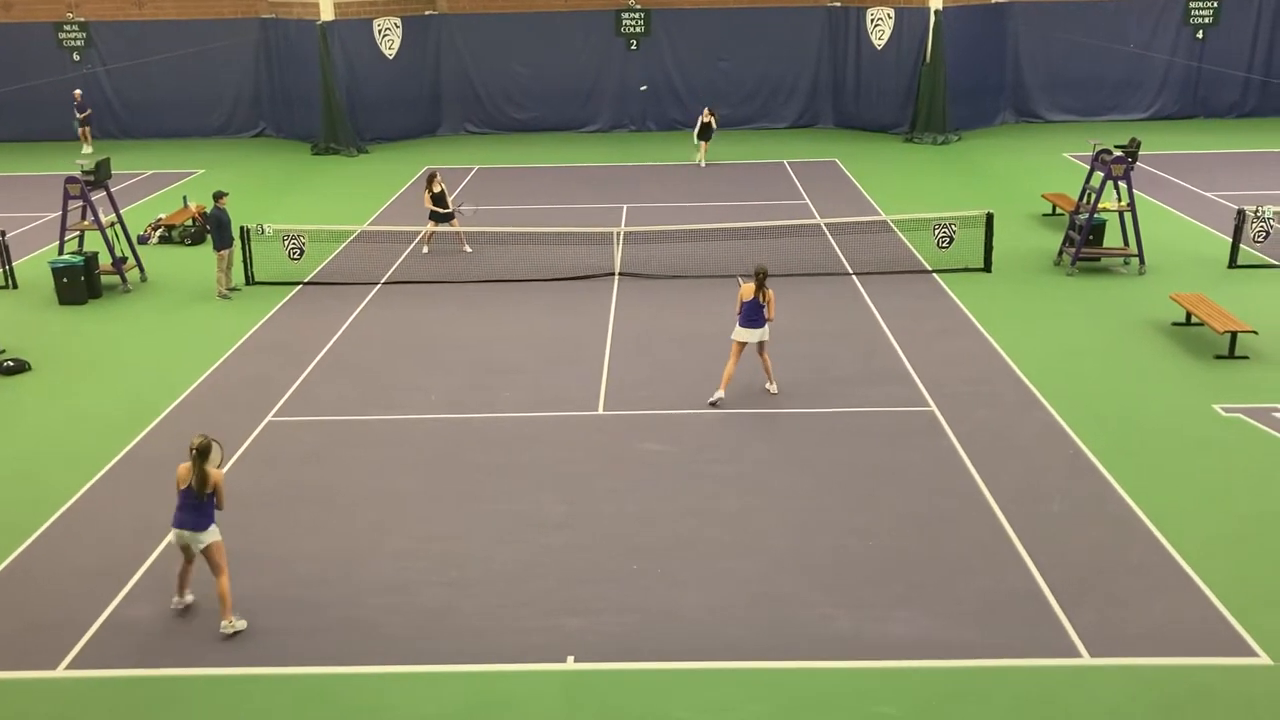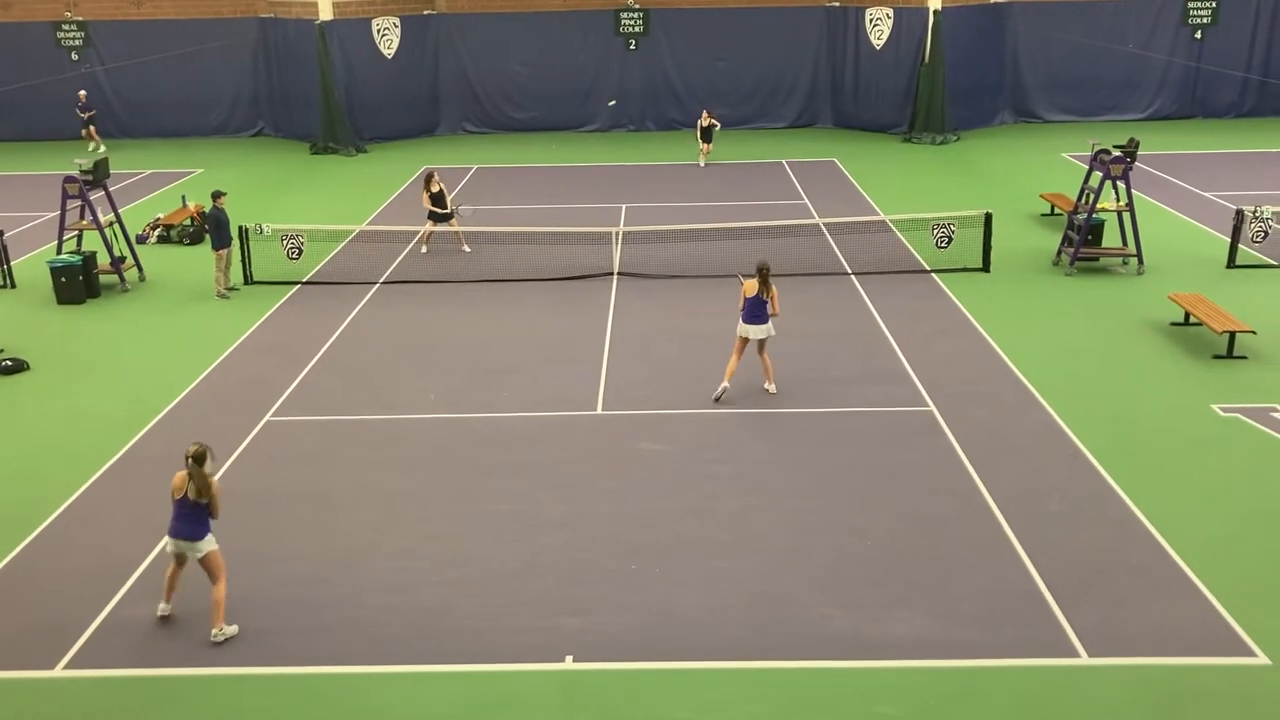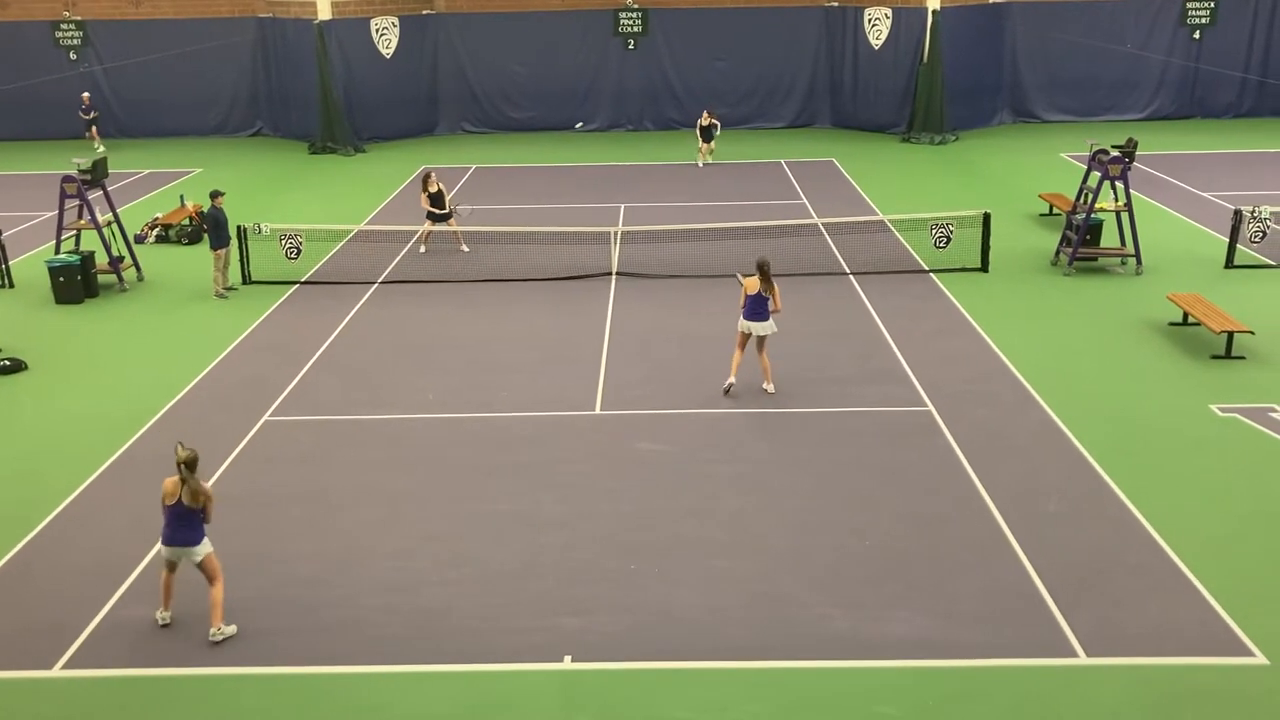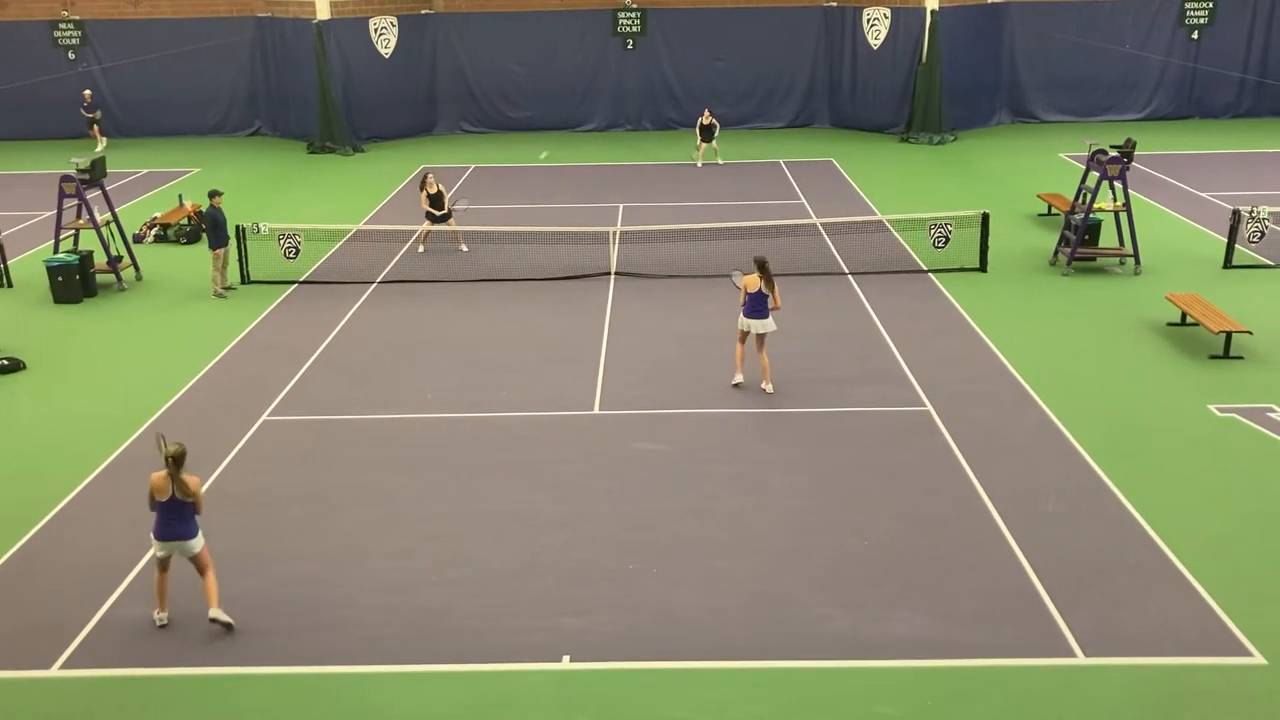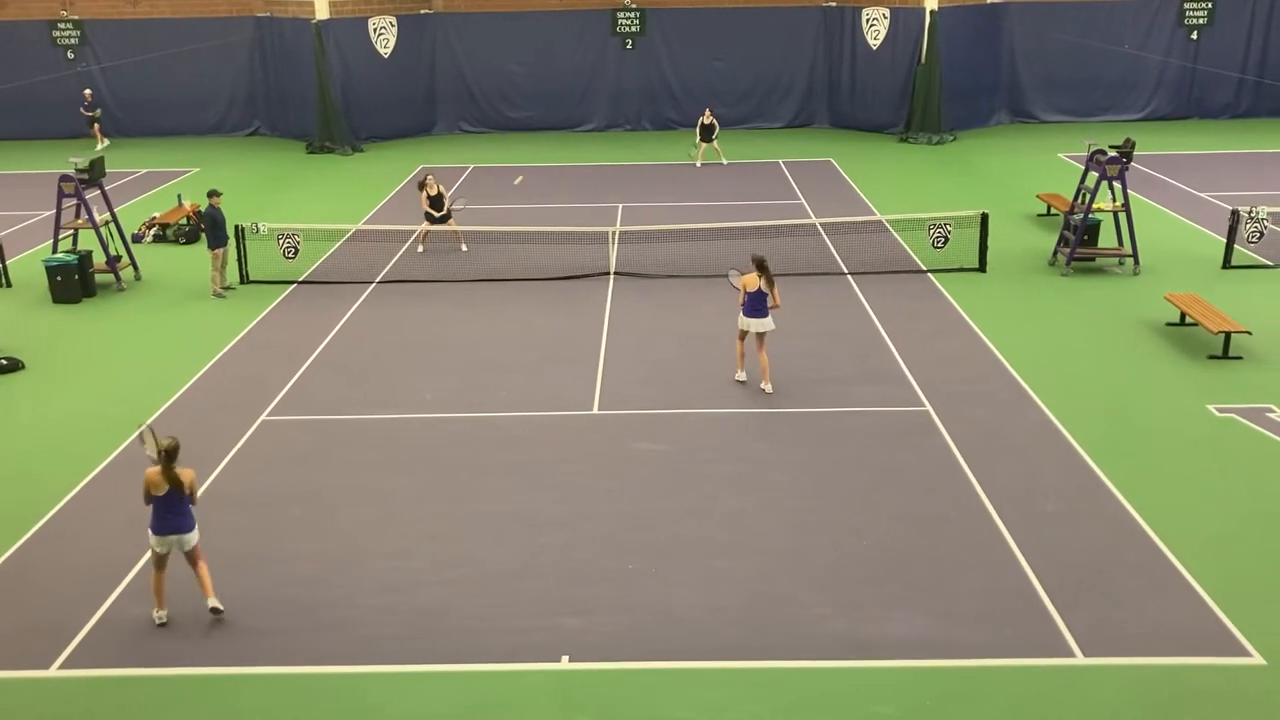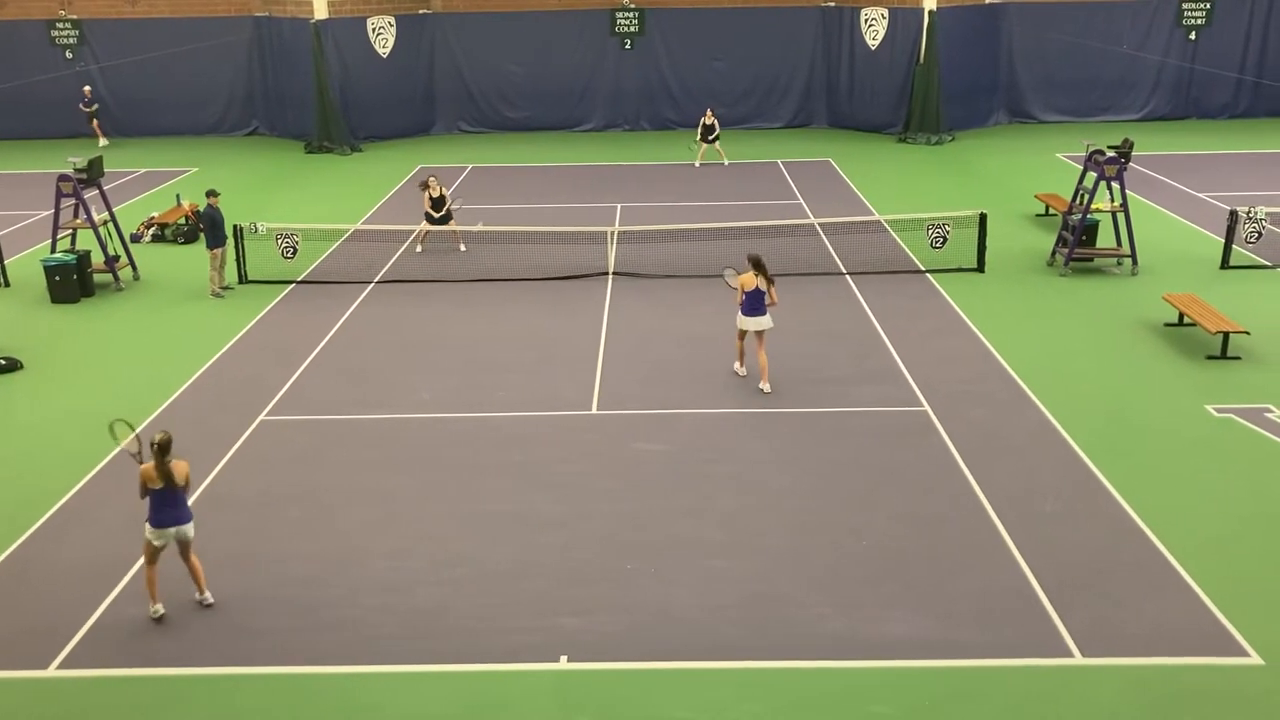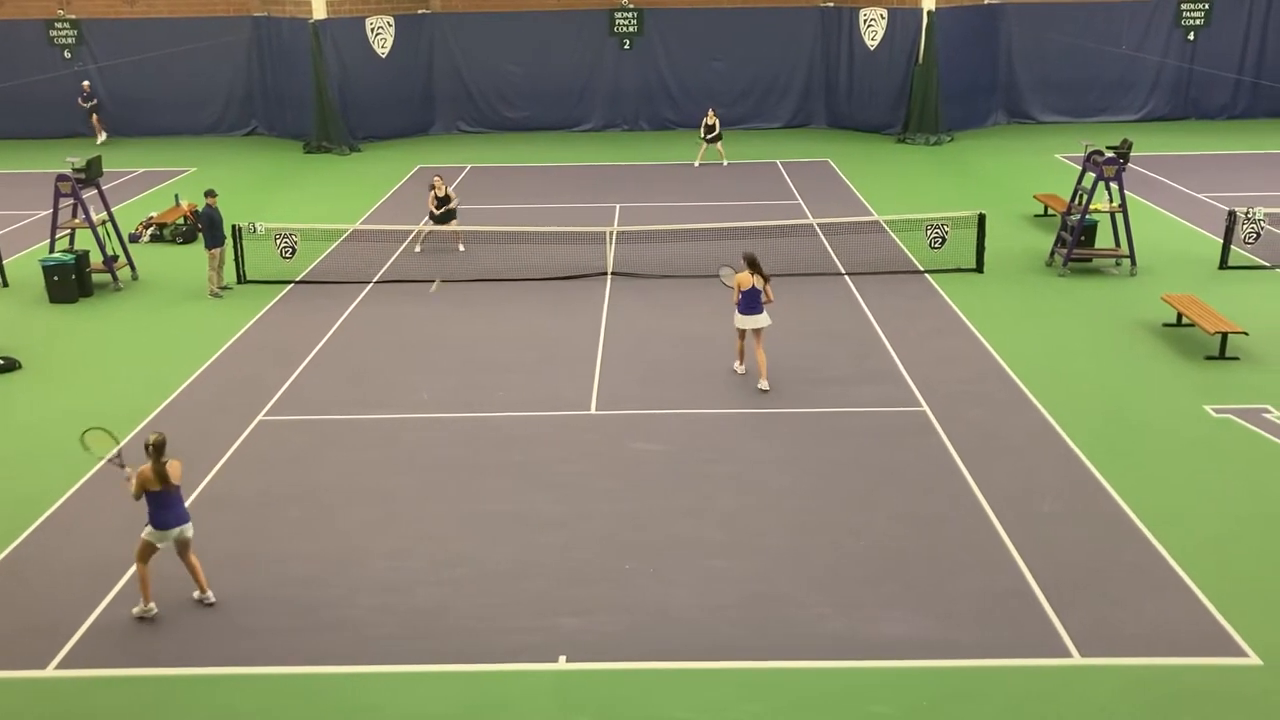
dt=0.1s
person 1, frame 1
left shoulder: (182, 469)
right shoulder: (216, 475)
left elbow: (181, 496)
right elbow: (220, 506)
left hip: (179, 527)
right hip: (203, 530)
left knee: (188, 560)
right knee: (221, 573)
left ankle: (180, 598)
right ankle: (227, 621)
person 1, frame 2
left shoulder: (177, 478)
right shoulder: (210, 485)
left elbow: (175, 505)
right elbow: (215, 515)
left hip: (175, 536)
right hip: (199, 538)
left knee: (177, 564)
right knee: (219, 579)
left ankle: (165, 606)
right ankle: (218, 629)
person 1, frame 3
left shoulder: (167, 484)
right shoulder: (202, 490)
left elbow: (165, 513)
right elbow: (206, 520)
left hip: (169, 542)
right hip: (195, 542)
left knee: (168, 570)
right knee: (216, 581)
left ankle: (164, 613)
right ankle: (217, 628)
person 1, frame 4
left shoulder: (155, 479)
right shoulder: (193, 483)
left elbow: (152, 508)
right elbow: (198, 512)
left hip: (163, 537)
right hip: (189, 536)
left knee: (161, 571)
right knee: (207, 572)
left ankle: (161, 614)
right ankle: (215, 611)
person 1, frame 5
left shoulder: (150, 474)
right shoulder: (188, 475)
left elbow: (147, 501)
left hip: (160, 532)
right hip: (186, 530)
left knee: (159, 569)
right knee: (198, 563)
left ankle: (160, 612)
right ankle: (211, 600)
person 1, frame 6
left shoulder: (146, 470)
right shoulder: (183, 466)
left elbow: (143, 495)
left hip: (159, 526)
right hip: (184, 522)
left knee: (150, 563)
right knee: (188, 556)
left ankle: (156, 606)
right ankle: (204, 594)
person 1, frame 7
left shoulder: (143, 472)
right shoulder: (176, 465)
left elbow: (136, 496)
left wrist: (132, 479)
left hip: (160, 527)
right hip: (183, 521)
left knee: (141, 560)
right knee: (186, 555)
left ankle: (147, 605)
right ankle: (205, 593)
